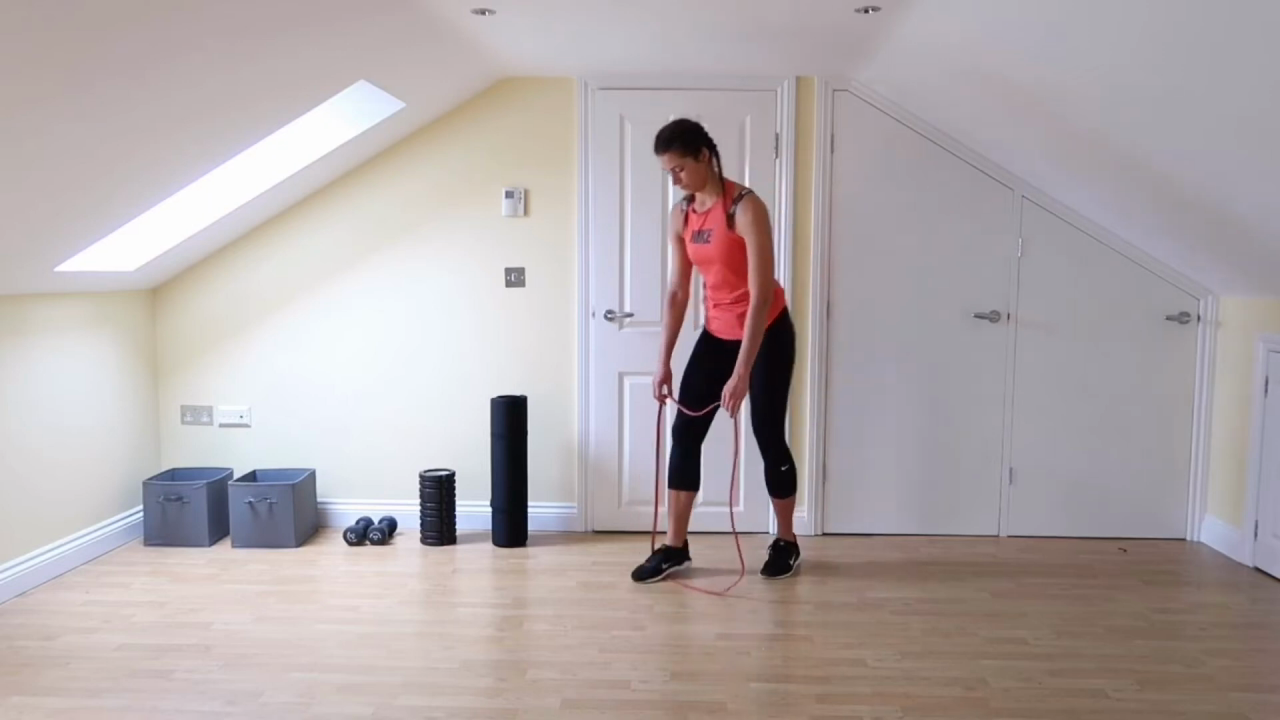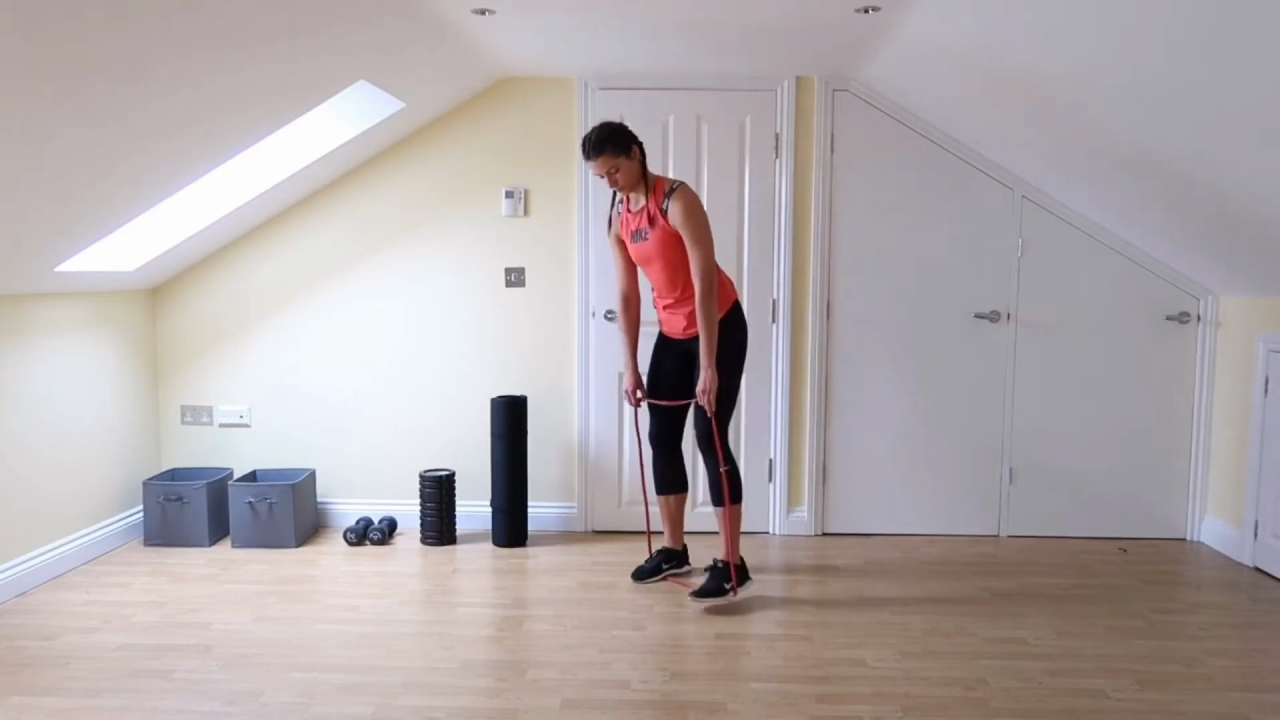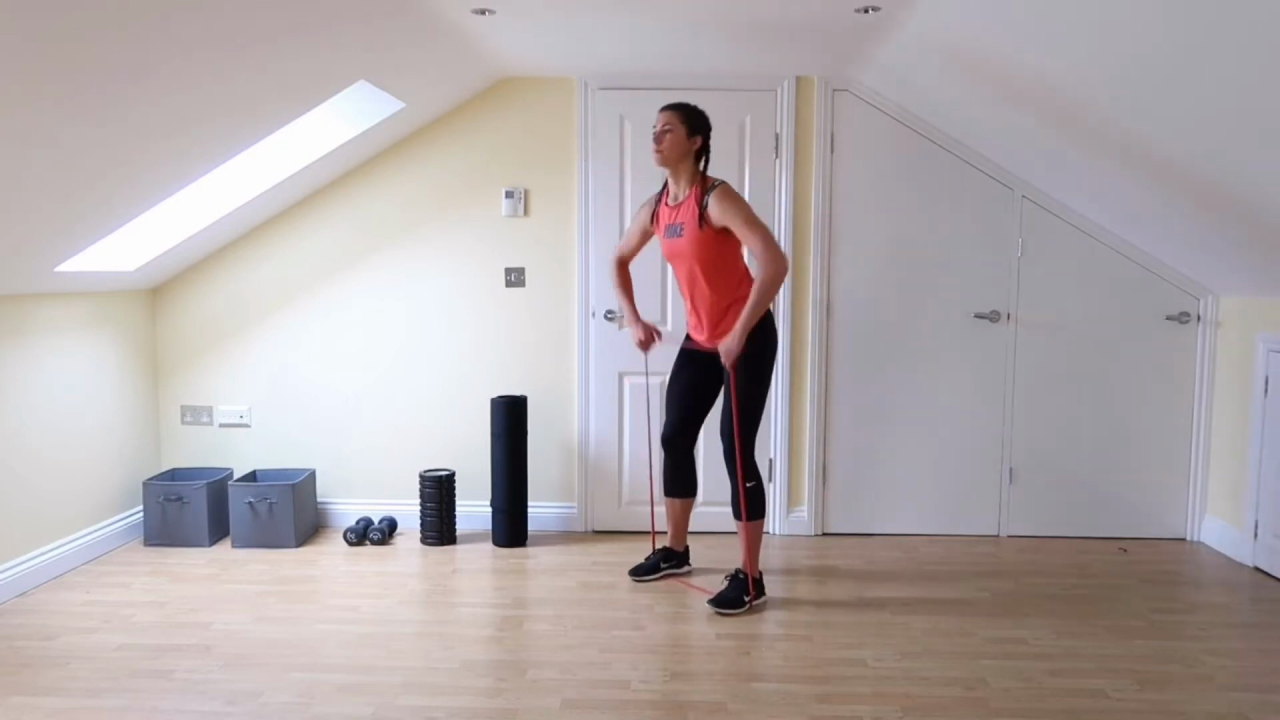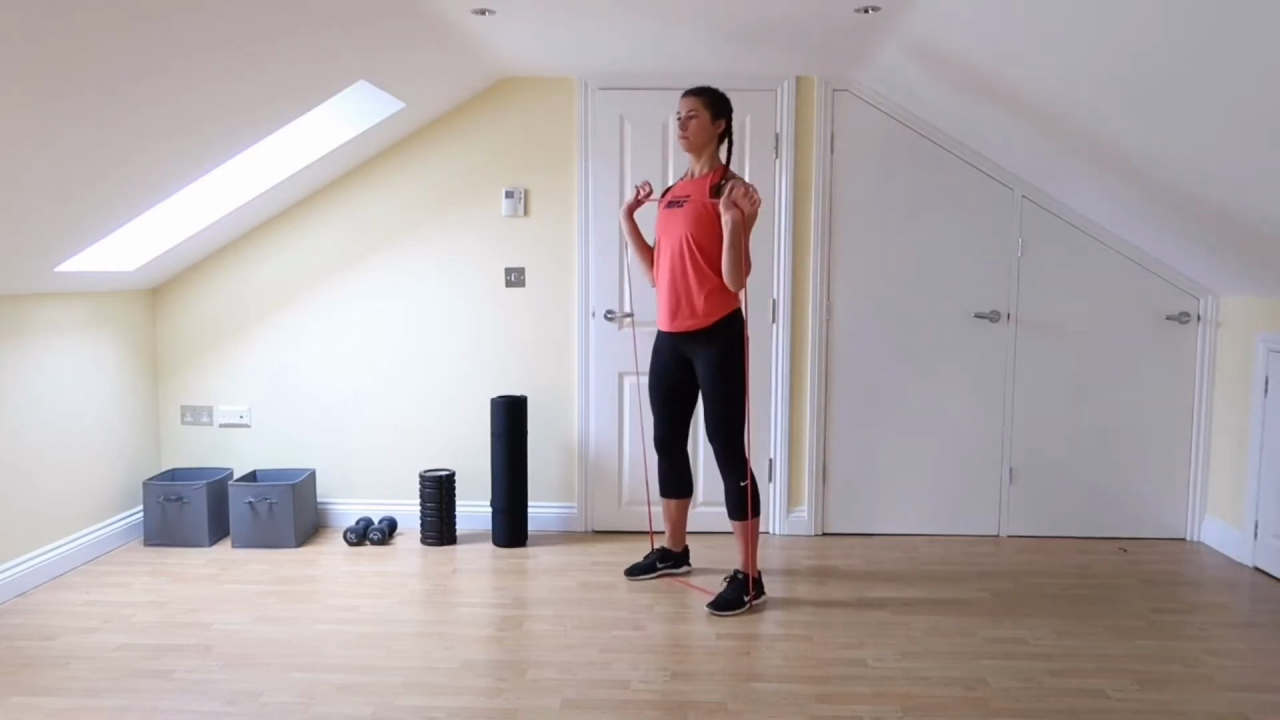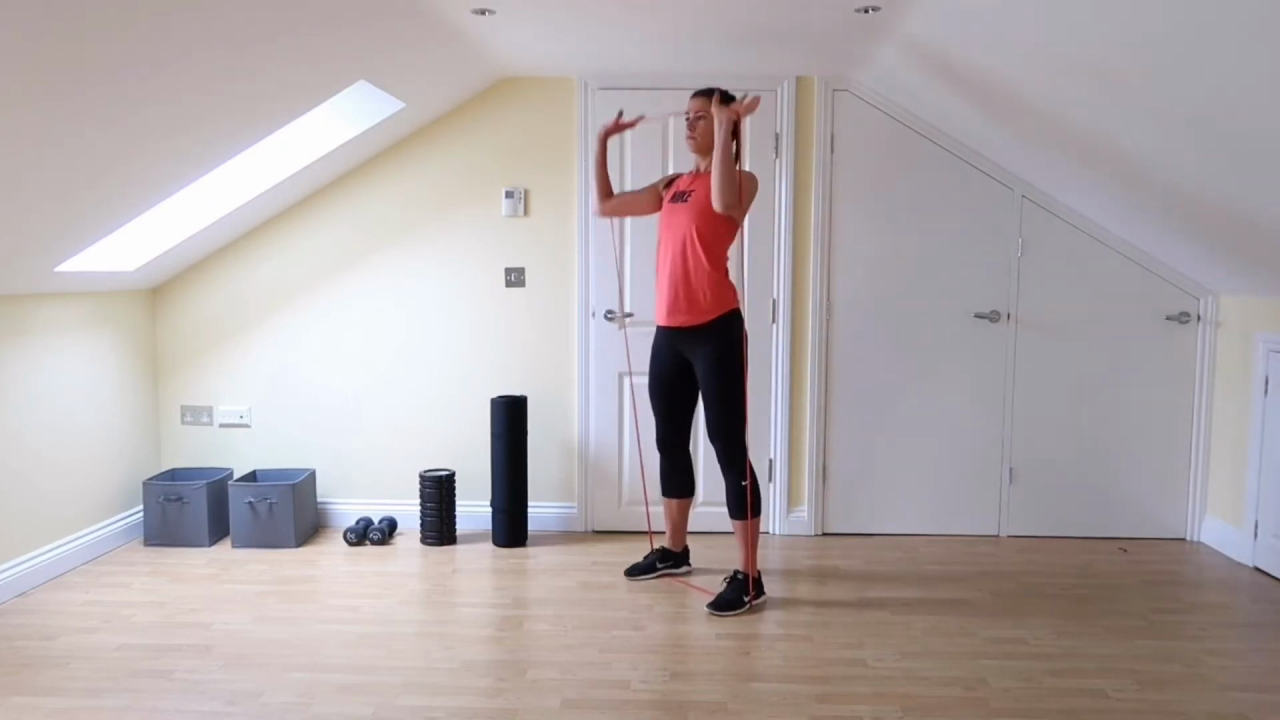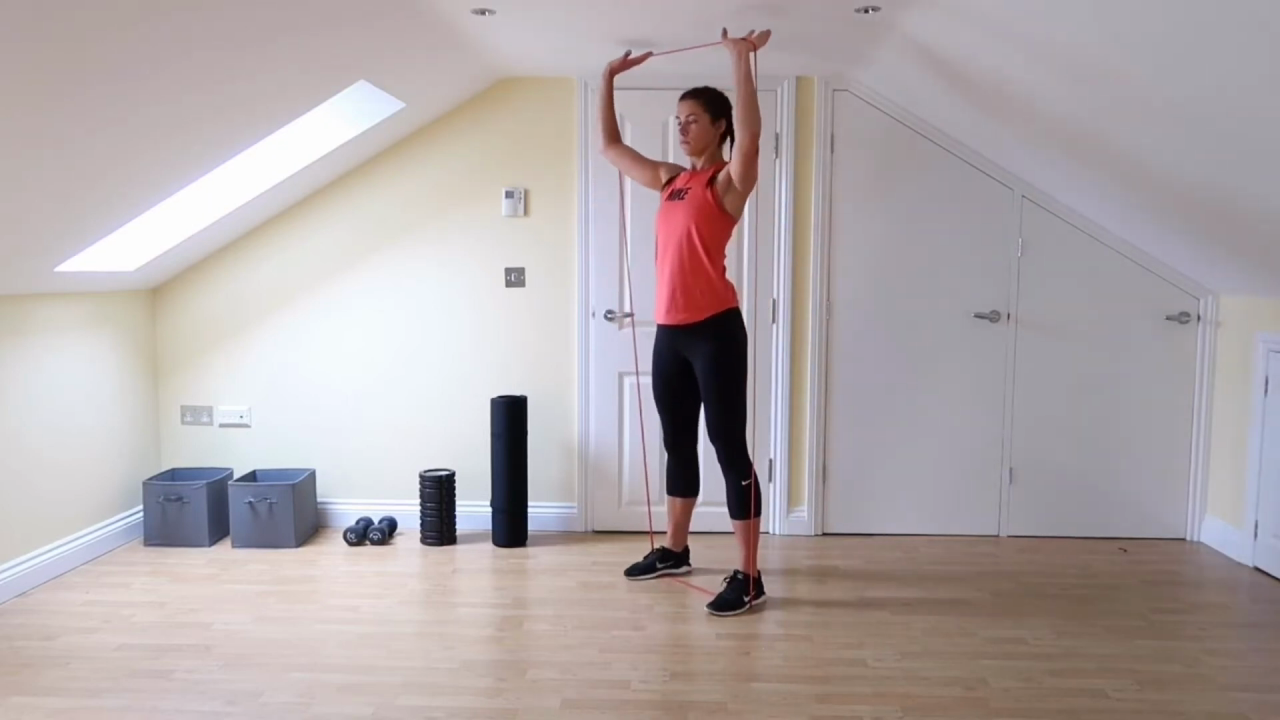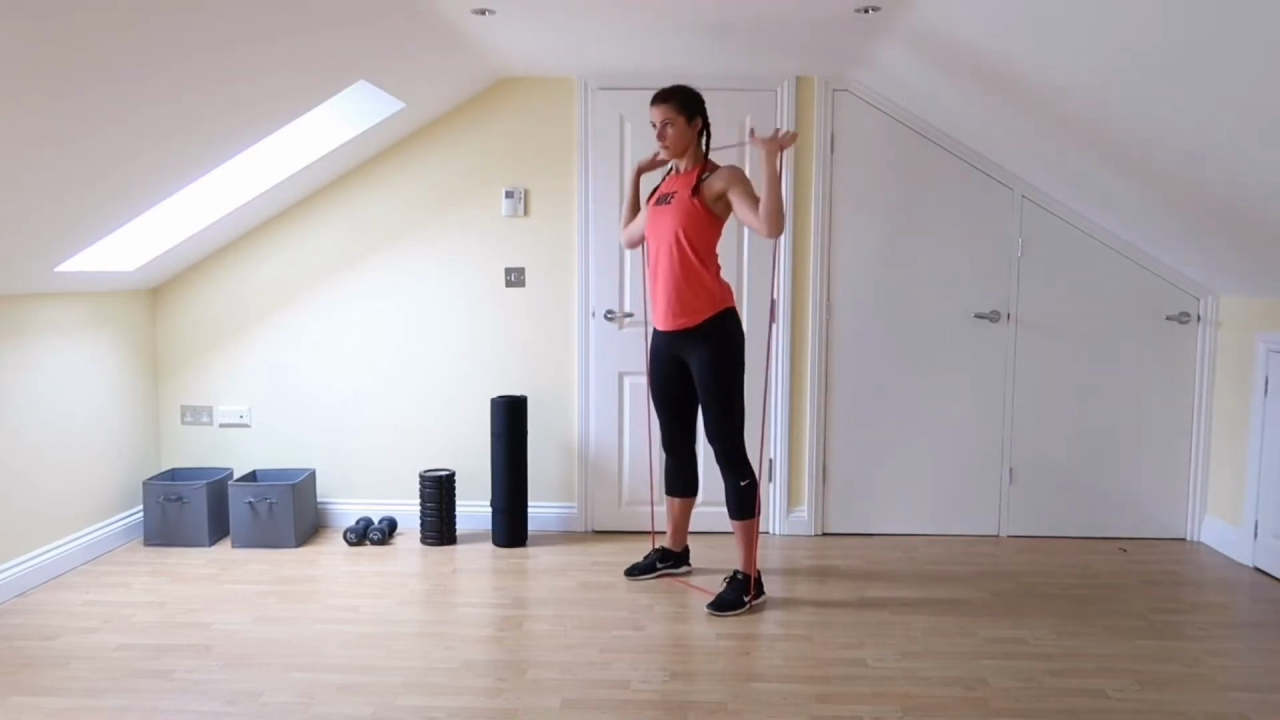
dt=0.7s
person 1, frame 1
left shoulder: (746, 208)
right shoulder: (681, 215)
left elbow: (761, 296)
right elbow: (677, 293)
left wrist: (742, 374)
right wrist: (664, 362)
left hip: (767, 332)
right hip: (716, 332)
left knee: (768, 435)
right knee: (685, 431)
left ankle: (786, 541)
right ankle: (675, 546)
person 1, frame 2
left shoulder: (679, 200)
right shoulder: (617, 217)
left elbow: (706, 285)
right elbow: (628, 295)
left wrist: (710, 366)
right wrist: (630, 366)
left hip: (719, 325)
right hip: (672, 331)
left knee: (710, 436)
right knee: (661, 436)
left ankle: (732, 564)
right ankle: (674, 549)
person 1, frame 3
left shoulder: (717, 198)
right shoulder: (655, 207)
left elbow: (776, 263)
right elbow: (619, 261)
left wrist: (740, 333)
right wrist: (634, 319)
left hip: (749, 337)
right hip: (699, 341)
left knee: (736, 451)
right knee: (675, 439)
left ankle: (750, 577)
right ankle: (675, 550)
person 1, frame 4
left shoulder: (732, 190)
right shoulder: (672, 193)
left elbow: (735, 280)
left wrist: (734, 223)
right wrist: (627, 218)
left hip: (717, 335)
right hip: (670, 336)
left knee: (727, 450)
right knee: (668, 442)
left ankle: (748, 577)
right ankle: (673, 550)
person 1, frame 5
left shoulder: (738, 179)
right shoulder: (671, 186)
left elbow: (723, 204)
right elbow: (605, 205)
left wrist: (725, 125)
right wrist: (604, 141)
left hip: (715, 331)
right hip: (670, 332)
left knee: (728, 447)
right knee: (669, 441)
left ankle: (749, 576)
right ankle: (674, 549)
person 1, frame 6
left shoulder: (731, 179)
right shoulder: (668, 178)
left elbow: (751, 134)
right elbow: (609, 144)
left wrist: (741, 59)
right wrist: (610, 79)
left hip: (715, 330)
right hip: (669, 331)
left knee: (729, 448)
right knee: (678, 444)
left ankle: (748, 577)
right ankle: (674, 549)
person 1, frame 7
left shoulder: (721, 180)
right shoulder: (661, 186)
left elbow: (770, 226)
right elbow: (628, 237)
left wrist: (769, 160)
right wrist: (637, 174)
left hip: (711, 331)
right hip: (666, 334)
left knee: (727, 448)
right knee: (675, 444)
left ankle: (748, 576)
right ankle: (674, 549)
